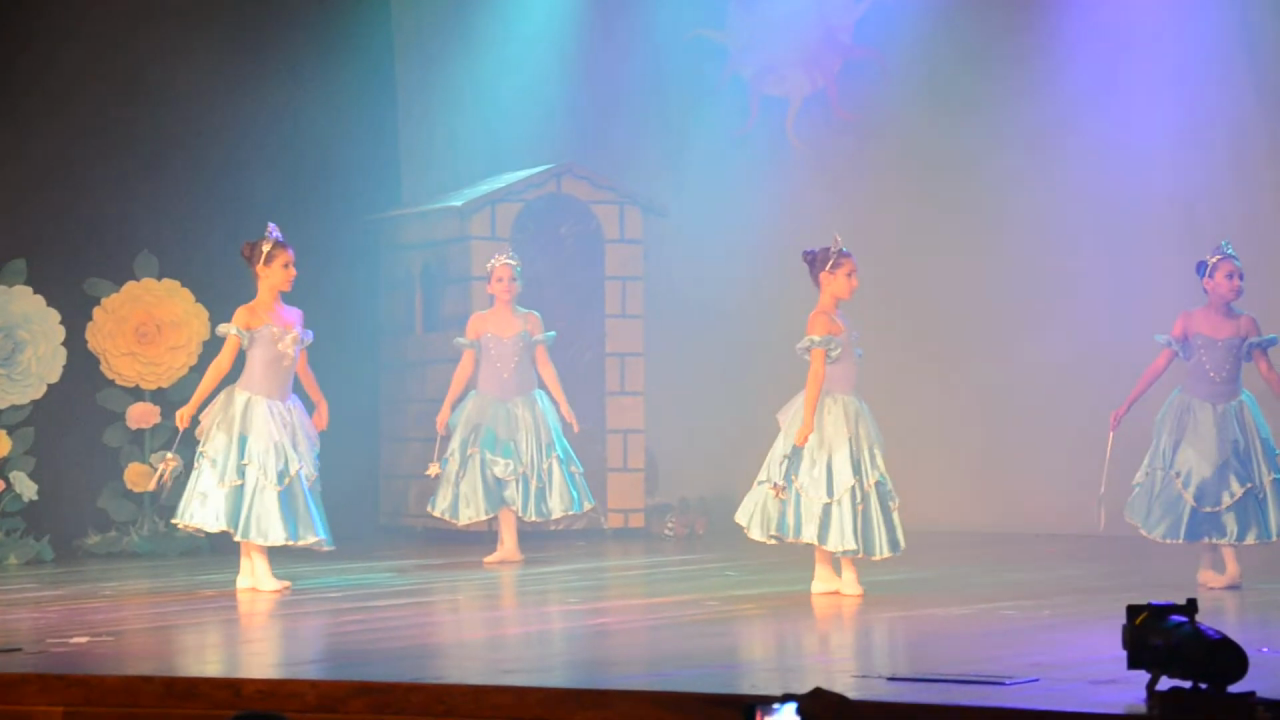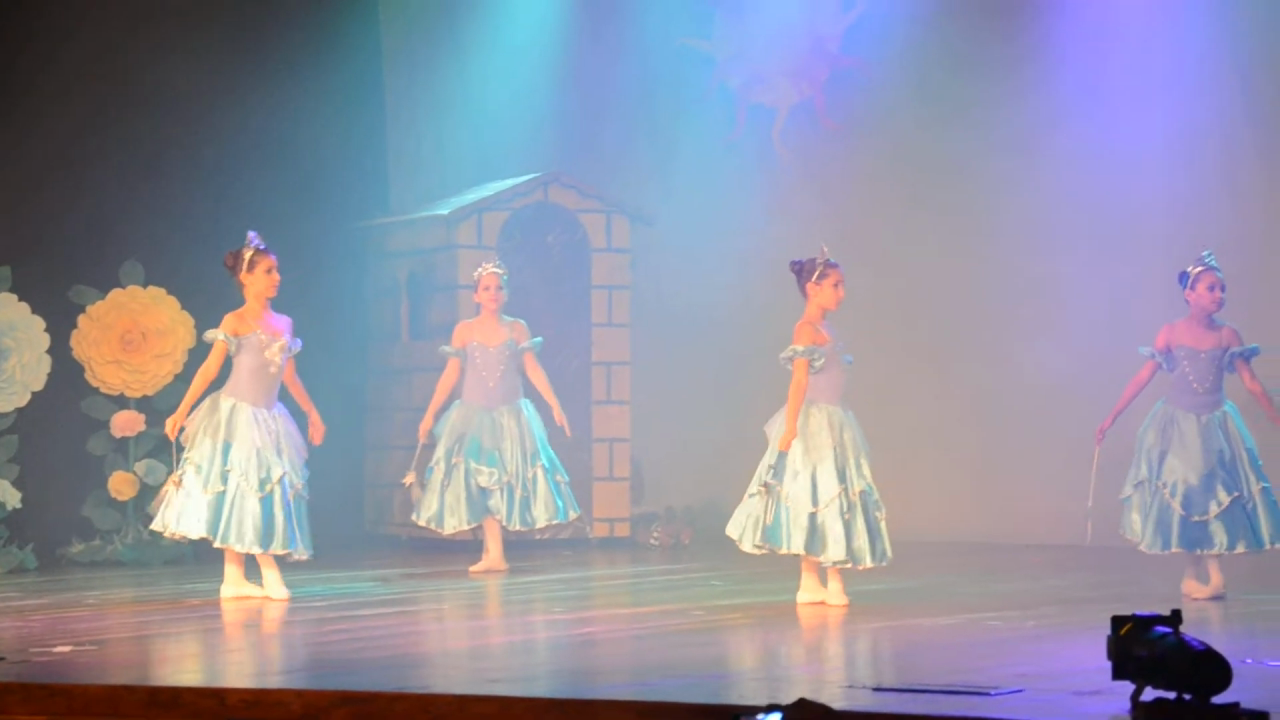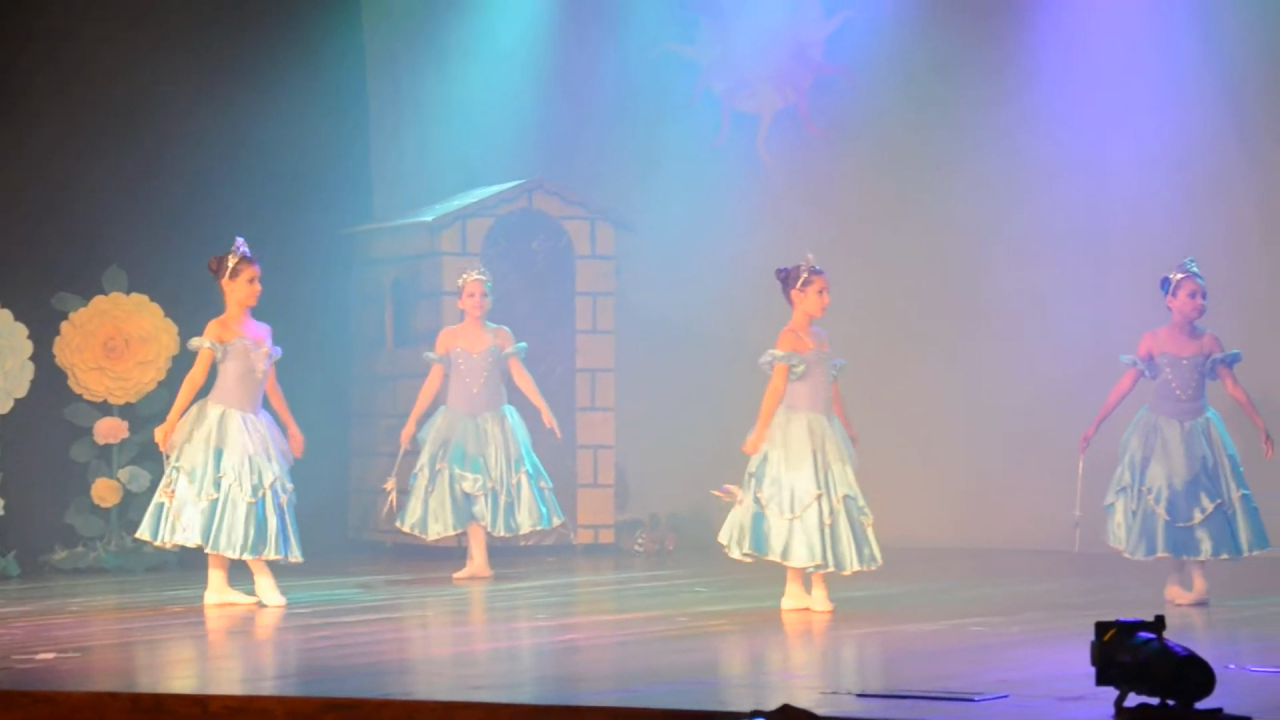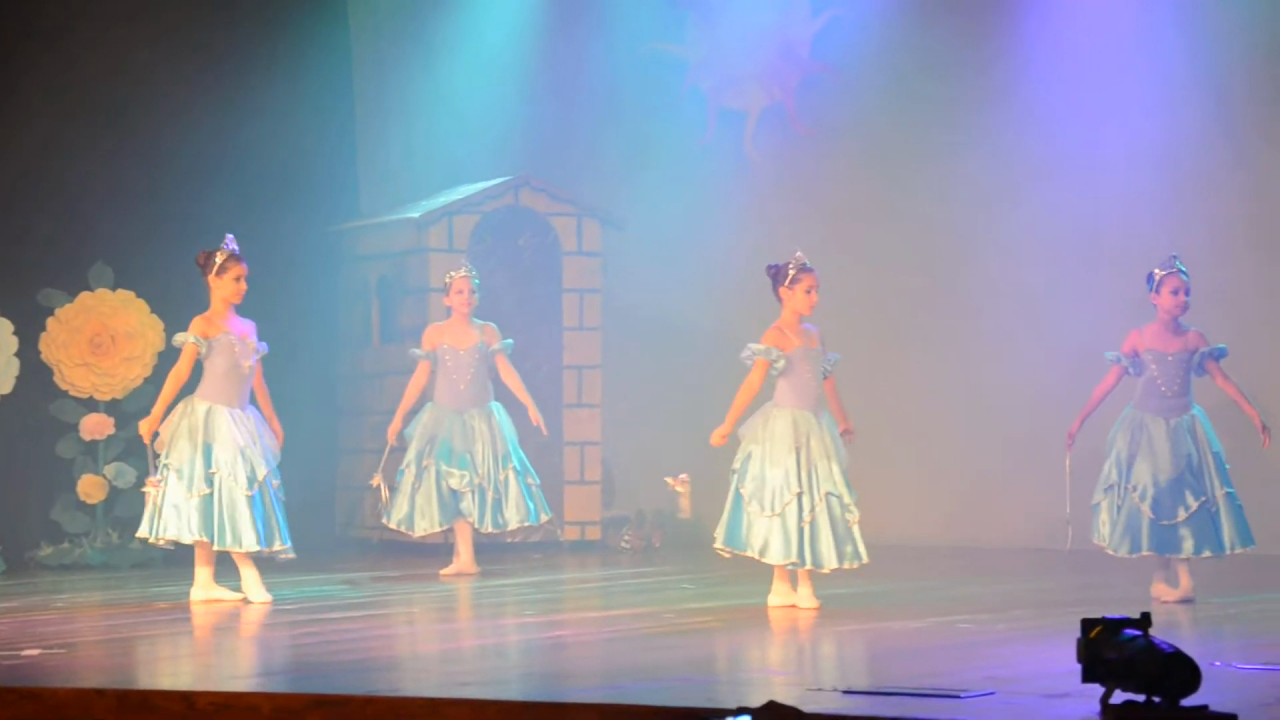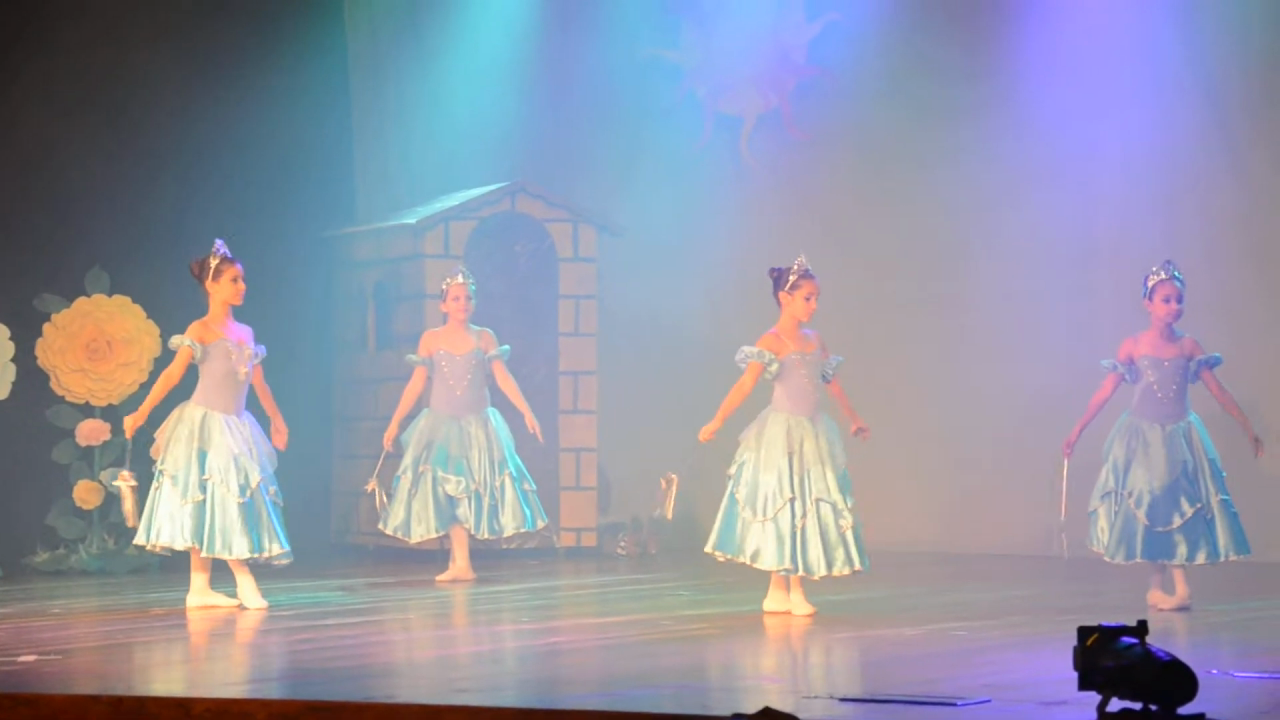
dt=0.2s
person 1, frame 1
left shoulder: (295, 315)
right shoulder: (246, 315)
right elbow: (223, 362)
left wrist: (320, 403)
right wrist: (192, 404)
left hip: (285, 410)
right hip: (251, 408)
left knee: (278, 484)
right knee: (255, 484)
left ankle: (249, 570)
right ankle: (258, 566)
person 1, frame 2
left shoulder: (284, 323)
right shoulder: (235, 321)
left elbow: (289, 375)
right elbow: (210, 368)
left wrist: (313, 414)
right wrist: (182, 411)
left hip: (269, 418)
right hip: (236, 415)
left knee: (269, 492)
right knee: (240, 493)
left ankle: (234, 579)
right ankle: (269, 569)
person 1, frame 3
left shoulder: (263, 330)
right shoulder: (218, 328)
left elbow: (271, 383)
right elbow: (197, 376)
left wrist: (291, 425)
right wrist: (171, 421)
left hip: (255, 424)
right hip: (223, 422)
left knee: (239, 503)
right knee: (228, 500)
left ankle: (218, 587)
person 1, frame 4
left shoulder: (248, 326)
right shoulder: (203, 324)
right elbow: (181, 371)
left wrist: (272, 421)
right wrist: (155, 415)
left hip: (242, 419)
right hip: (209, 418)
left knee: (227, 499)
right knee: (218, 495)
left ankle: (204, 582)
right ankle: (248, 574)
person 1, frame 5
left shoulder: (245, 332)
right shoulder: (200, 329)
left elbow: (258, 381)
right elbow: (174, 372)
left wrist: (277, 420)
right wrist: (142, 412)
left hip: (238, 425)
right hip: (205, 425)
left knee: (227, 504)
right knee: (211, 502)
left ankle: (201, 589)
right ankle: (244, 580)
person 2, frame 1
left shoulder: (838, 318)
right shoulder: (820, 319)
right elbow: (817, 371)
right wrist: (808, 420)
left hip: (846, 413)
right hip: (826, 414)
left knee: (847, 489)
right knee: (829, 489)
left ankle: (835, 571)
right ankle: (829, 572)
person 2, frame 2
left shoulder: (828, 329)
right shoulder: (805, 329)
right elbow: (799, 380)
left wrist: (841, 423)
right wrist: (790, 428)
left hip: (834, 423)
right hip: (813, 424)
left knee: (834, 499)
right knee: (817, 498)
left ankle: (820, 581)
right ankle: (817, 582)
person 2, frame 3
left shoulder: (821, 336)
right shoulder: (790, 337)
right elbow: (776, 386)
left wrist: (846, 427)
right wrist: (759, 431)
left hip: (822, 430)
right hip: (796, 429)
left knee: (824, 505)
right knee: (801, 504)
left ankle: (809, 587)
right ankle: (803, 588)
person 2, frame 4
left shoulder: (813, 333)
right shoulder: (775, 335)
left elbow: (827, 381)
right elbow: (754, 381)
left wrist: (842, 421)
right wrist: (728, 423)
left hip: (813, 427)
right hip: (784, 426)
left knee: (812, 502)
right knee: (788, 501)
left ankle: (793, 585)
right ankle: (790, 585)
person 2, frame 5
left shoulder: (814, 339)
right shoulder: (772, 340)
left elbow: (832, 383)
right elbow: (746, 383)
left wrist: (854, 419)
right wrist: (717, 421)
left hip: (814, 433)
right hip: (782, 432)
left knee: (811, 508)
right knee: (784, 508)
left ankle: (789, 591)
right ankle: (782, 591)
person 3, frame 1
left shoulder: (1246, 324)
right shoulder: (1188, 320)
right elbow: (1159, 365)
right wrist: (1126, 405)
left hip: (1233, 414)
right hip: (1193, 411)
left knee: (1226, 484)
right knee: (1197, 483)
left ankle: (1208, 565)
person 3, frame 2
left shoulder: (1228, 335)
right shoulder: (1171, 332)
left elbow: (1250, 381)
right elbow: (1143, 377)
right wrist: (1111, 418)
left hip: (1215, 424)
right hip: (1177, 423)
left knee: (1211, 494)
right knee: (1185, 493)
left ankle: (1193, 576)
person 3, frame 3
left shoulder: (1209, 342)
right shoulder: (1153, 340)
left elbow: (1233, 386)
right elbow: (1125, 384)
left wrist: (1261, 427)
right wrist: (1094, 425)
left hip: (1198, 432)
right hip: (1159, 430)
left knee: (1194, 500)
right knee: (1165, 500)
left ankle: (1176, 582)
person 3, frame 4
left shoulder: (1194, 339)
right shoulder: (1137, 337)
left elbow: (1222, 379)
right elbow: (1110, 381)
left wrist: (1255, 415)
right wrist: (1079, 421)
left hip: (1183, 428)
right hip: (1145, 427)
left knee: (1181, 498)
right knee: (1151, 497)
left ankle: (1162, 579)
person 3, frame 5
left shoulder: (1189, 345)
right shoulder: (1133, 345)
left elbow: (1216, 388)
right elbow: (1106, 389)
left wrist: (1248, 427)
right wrist: (1077, 430)
left hip: (1181, 435)
right hip: (1142, 435)
left knee: (1177, 507)
right knee: (1148, 505)
left ankle: (1158, 586)
person 4, frame 1
left shoulder: (531, 320)
right shoulder: (477, 321)
left elbow: (544, 364)
right elbow: (466, 366)
left wrist: (563, 403)
right wrist: (446, 407)
left hip: (525, 406)
right hip: (488, 407)
left knee: (521, 471)
right knee: (494, 472)
left ankle: (506, 543)
right ankle: (509, 545)
person 4, frame 2
left shoulder: (518, 328)
right shoulder: (463, 330)
left elbow: (533, 369)
right elbow: (451, 374)
left wrist: (555, 404)
right wrist: (429, 414)
left hip: (510, 415)
right hip: (474, 415)
left knee: (506, 479)
right knee: (479, 480)
left ankle: (492, 551)
right ankle: (494, 554)
person 4, frame 3
left shoulder: (502, 335)
right shoulder: (447, 336)
left elbow: (520, 374)
right elbow: (434, 381)
left wrist: (543, 408)
right wrist: (412, 420)
left hip: (494, 421)
right hip: (457, 421)
left knee: (490, 486)
right knee: (463, 487)
left ankle: (476, 557)
right ankle: (479, 560)
person 4, frame 4
left shoulder: (488, 332)
right shoulder: (433, 333)
left elbow: (506, 371)
right elbow: (420, 377)
left wrist: (530, 405)
right wrist: (399, 416)
left hip: (481, 418)
right hip: (444, 418)
left knee: (476, 481)
right knee: (449, 484)
left ankle: (462, 554)
right ankle: (465, 557)
person 4, frame 5
left shoulder: (485, 338)
right shoulder: (430, 339)
left elbow: (503, 377)
right elbow: (416, 383)
left wrist: (527, 412)
right wrist: (394, 422)
left hip: (477, 424)
right hip: (441, 425)
left knee: (474, 489)
right knee: (445, 490)
left ankle: (458, 561)
right ankle: (461, 564)
